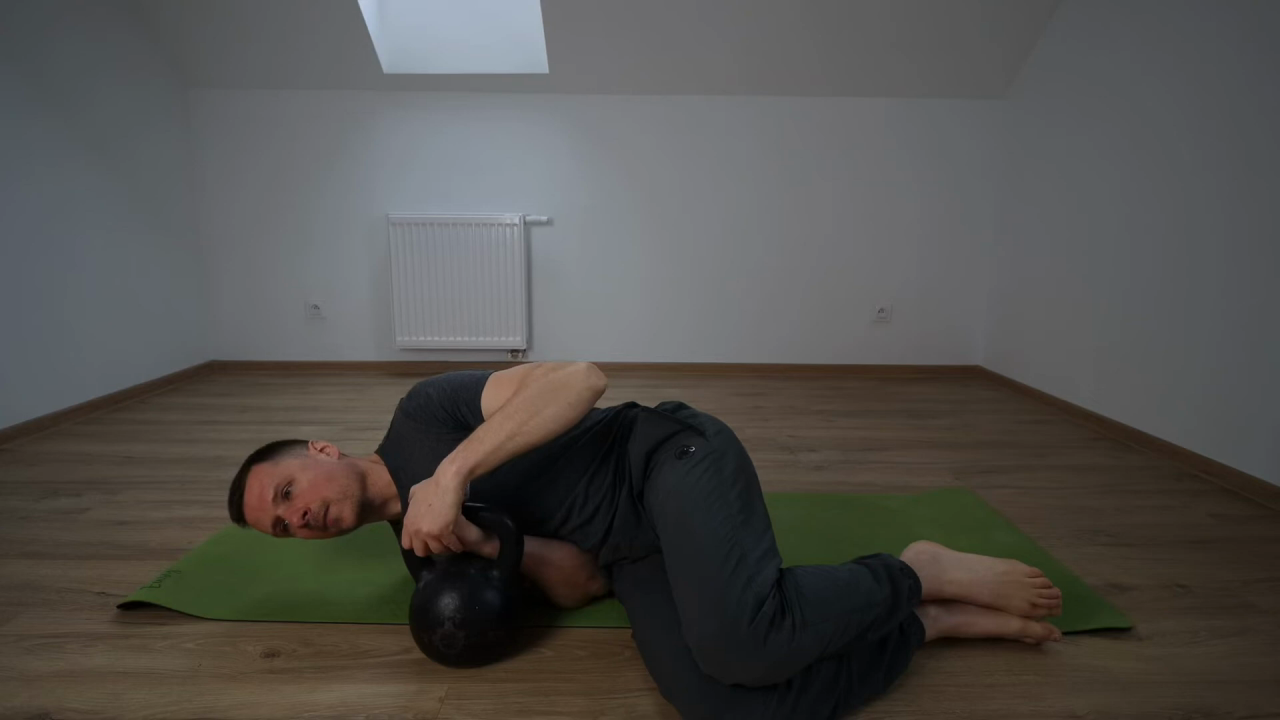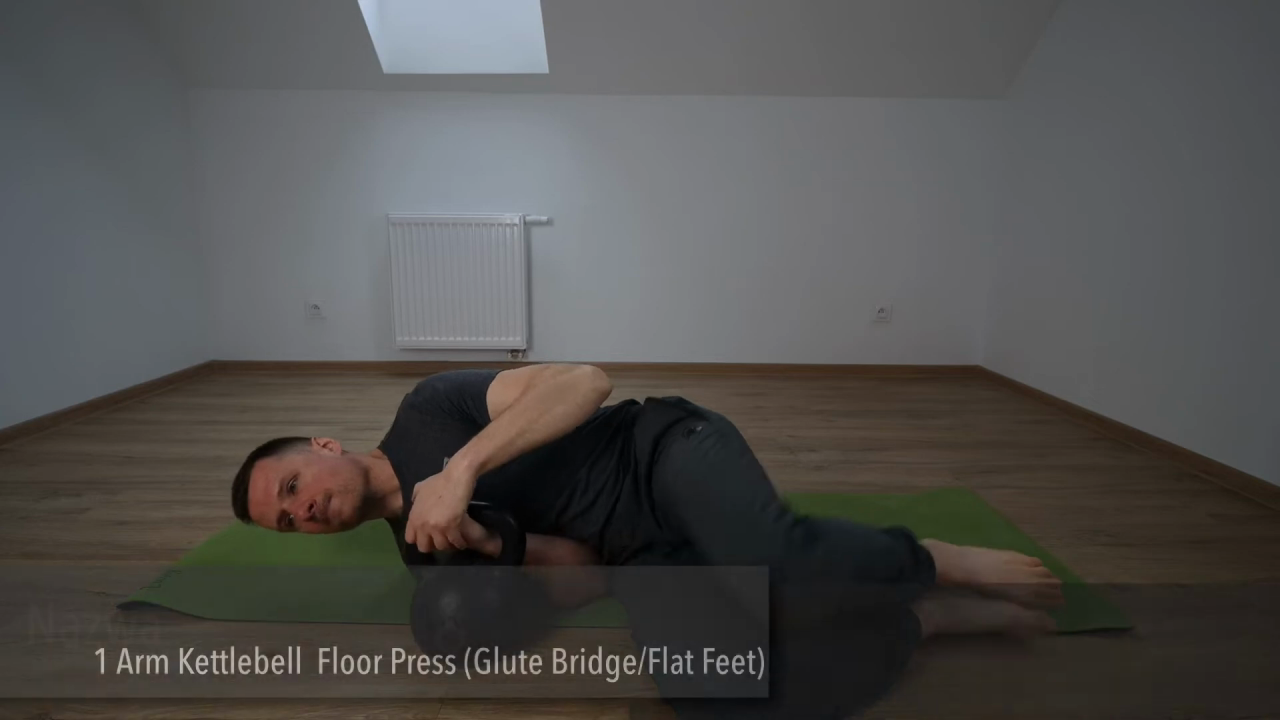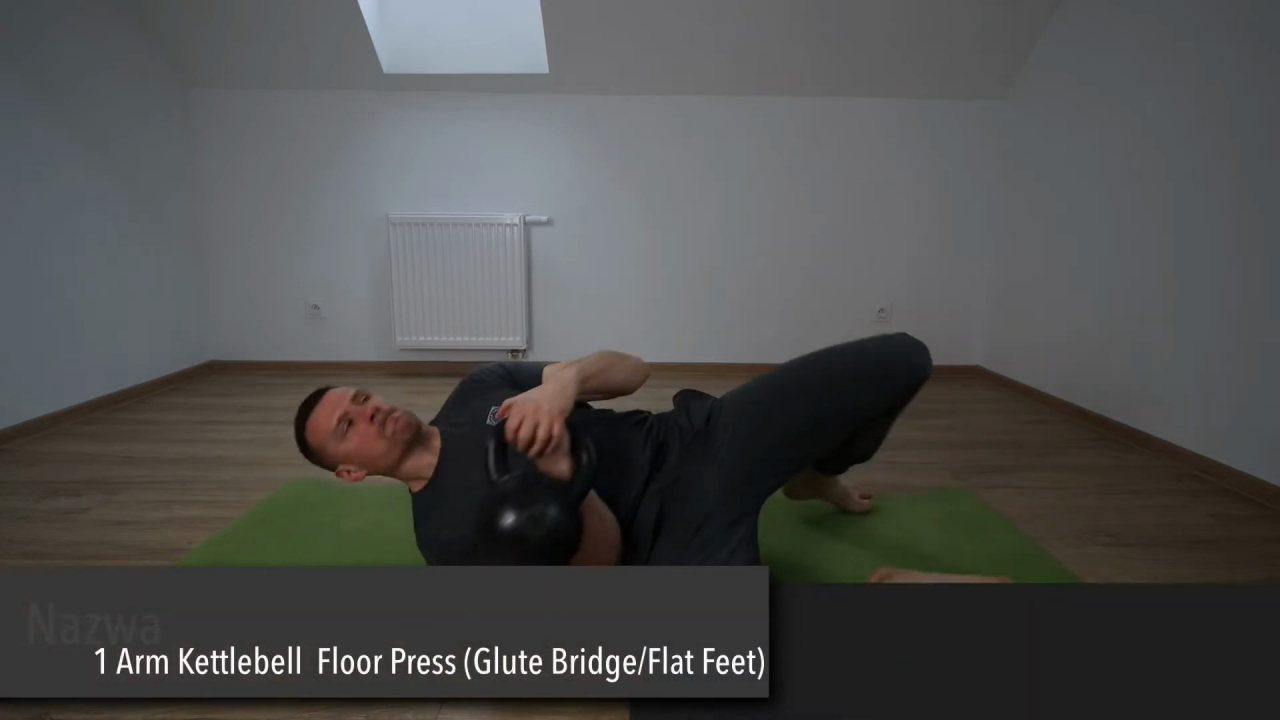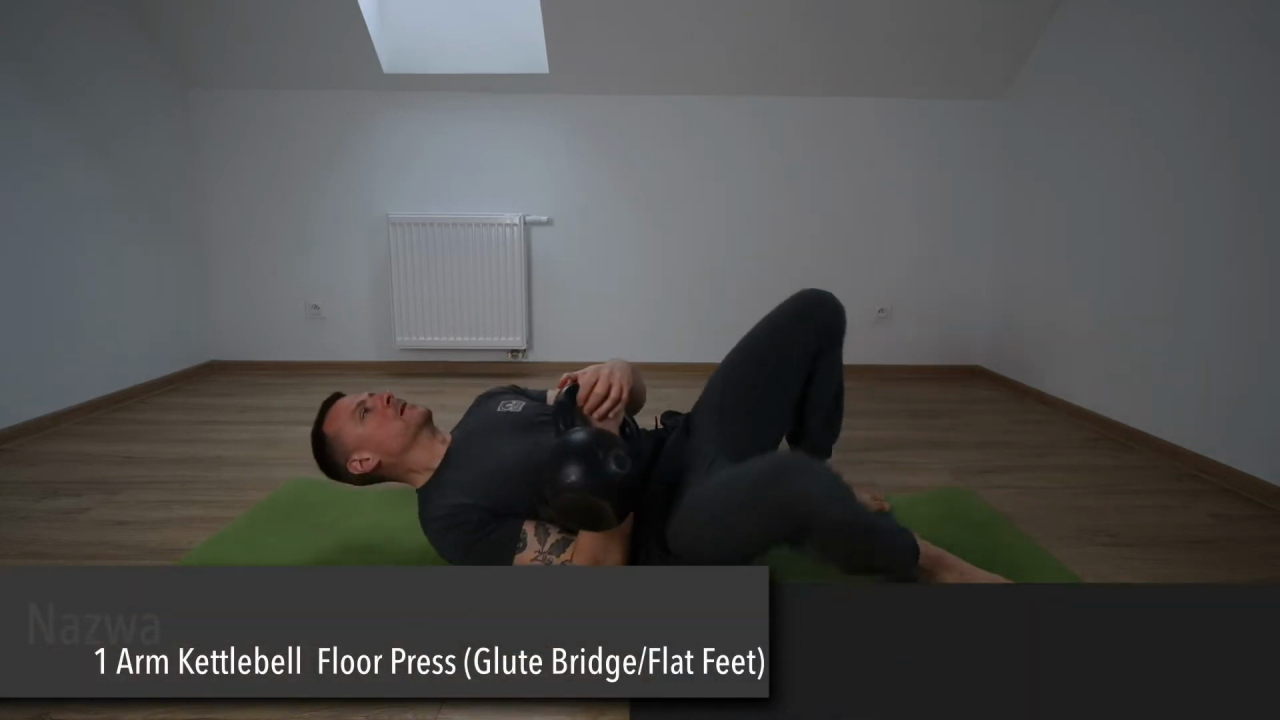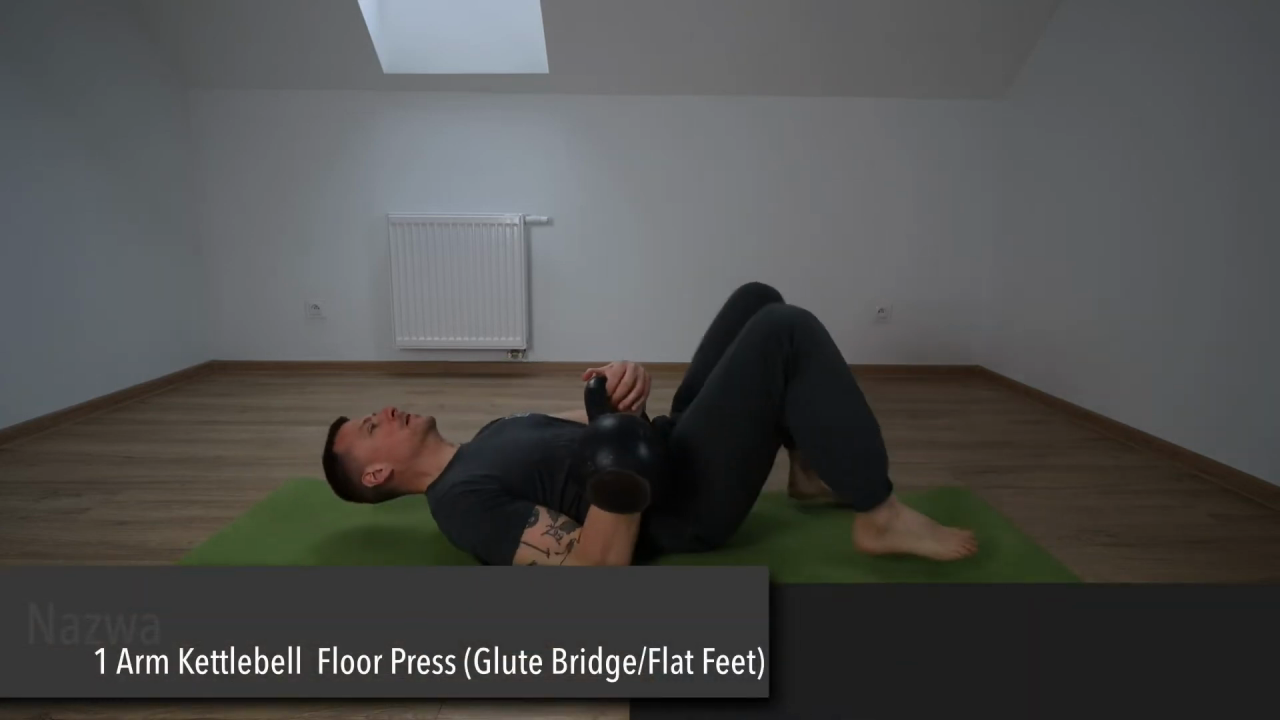
dt=0.5s
person 1, frame 1
left shoulder: (423, 414)
right shoulder: (423, 547)
left elbow: (579, 378)
right elbow: (577, 582)
left wrist: (455, 472)
right wrist: (480, 546)
left hip: (669, 459)
right hip: (634, 551)
left knee: (739, 639)
left ankle: (914, 574)
right ankle: (927, 621)
person 1, frame 2
left shoulder: (427, 411)
left elbow: (583, 382)
right elbow: (572, 567)
left wrist: (463, 466)
right wrist: (510, 551)
left hip: (675, 456)
right hip: (647, 551)
left knee: (775, 562)
left ankle: (930, 563)
right ankle: (918, 614)
person 1, frame 3
left shoulder: (479, 392)
right shoulder: (444, 531)
left elbow: (630, 369)
right elbow: (602, 560)
left wrist: (560, 385)
right wrist: (558, 480)
left hip: (701, 440)
right hip: (678, 538)
left knee: (900, 359)
left ankle: (813, 478)
right ankle: (896, 594)
person 1, frame 4
left shoulder: (488, 407)
right shoulder: (451, 514)
left elbow: (636, 397)
right elbow: (601, 570)
left wrist: (615, 374)
left hip: (685, 442)
right hip: (686, 530)
left knee: (815, 311)
right knee: (794, 483)
left ankle: (822, 484)
right ankle: (916, 563)
person 1, frame 5
left shoulder: (490, 437)
right shoulder: (463, 499)
left elbow: (594, 424)
right elbow: (600, 567)
left wrist: (623, 380)
left hip: (670, 445)
right hip: (688, 493)
left knee: (757, 301)
right knee: (787, 331)
left ankle: (814, 470)
right ankle: (879, 518)
